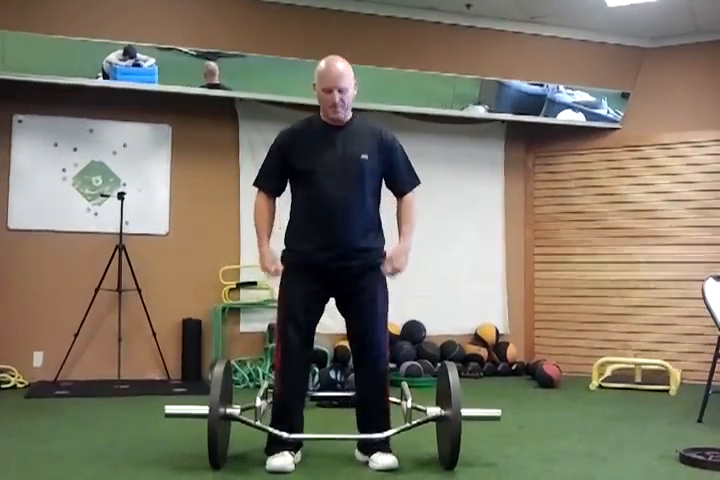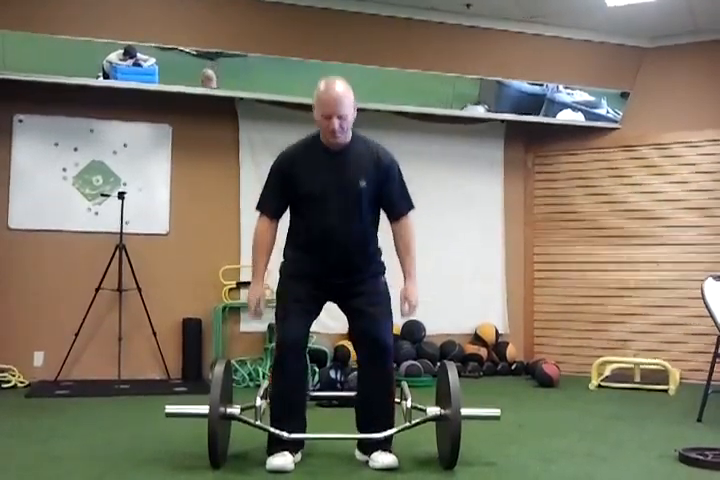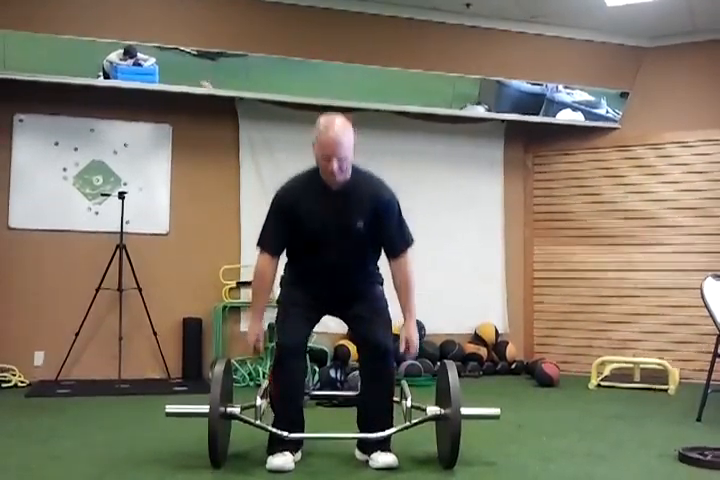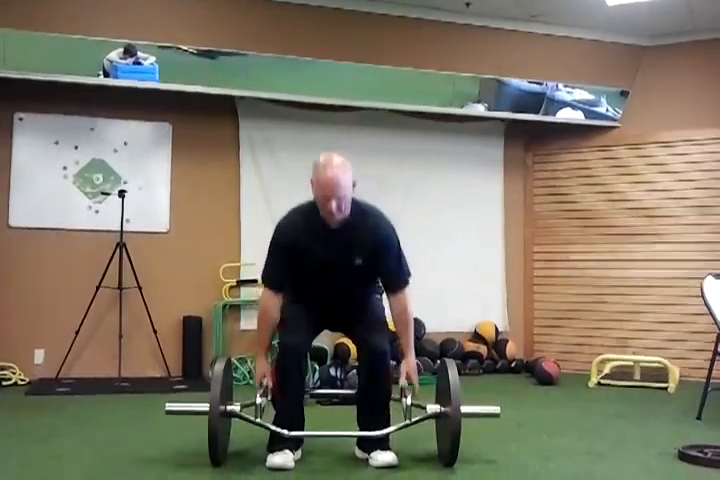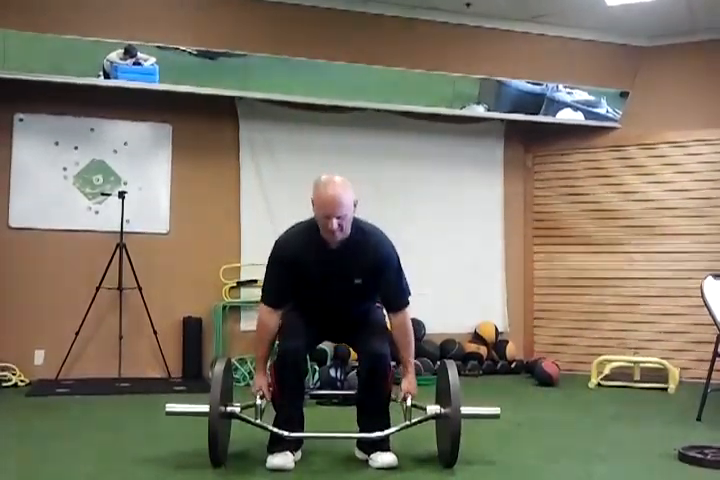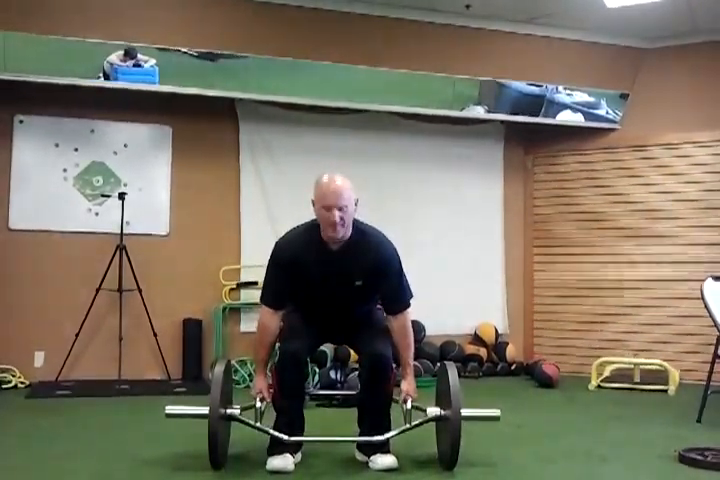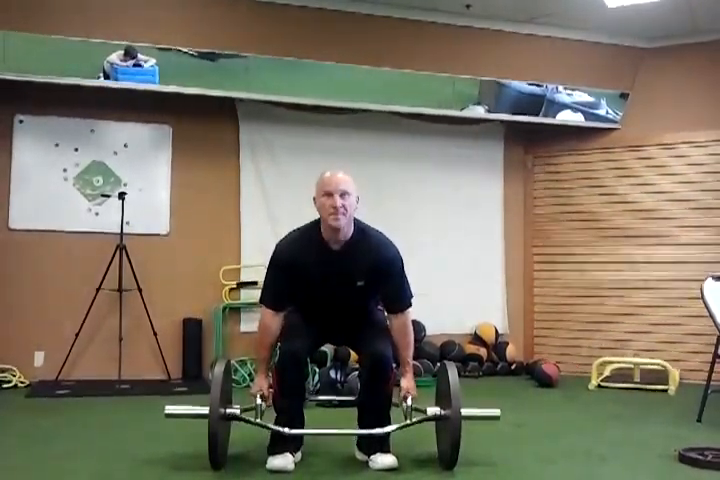
dt=0.2s
person 1, frame 1
left shoulder: (379, 139)
right shoulder: (293, 138)
left elbow: (406, 192)
right elbow: (265, 193)
left wrist: (404, 243)
right wrist: (264, 246)
left hip: (364, 265)
right hip: (304, 265)
left knee: (372, 350)
right knee: (293, 348)
left ankle: (374, 443)
right ankle: (284, 443)
person 1, frame 2
left shoulder: (378, 159)
right shoulder: (292, 159)
left elbow: (401, 219)
right elbow: (268, 219)
left wrist: (410, 279)
right wrist: (258, 279)
left hip: (363, 273)
right hip: (303, 273)
left knee: (378, 345)
right knee: (289, 344)
left ankle: (375, 442)
right ankle: (285, 443)
person 1, frame 3
left shoulder: (377, 193)
right shoulder: (292, 194)
left elbow: (399, 257)
right elbow: (268, 256)
left wrist: (410, 319)
right wrist: (256, 319)
left hip: (361, 287)
right hip: (303, 287)
left knee: (380, 347)
right knee: (288, 347)
left ankle: (375, 443)
right ankle: (285, 443)
person 1, frame 4
left shoulder: (377, 227)
right shoulder: (292, 227)
left elbow: (398, 293)
right elbow: (272, 293)
left wrist: (409, 355)
right wrist: (262, 356)
left hip: (360, 303)
right hip: (305, 302)
left knee: (378, 350)
right knee: (289, 349)
left ankle: (374, 441)
right ankle: (285, 441)
person 1, frame 5
left shoulder: (378, 246)
right shoulder: (290, 245)
left elbow: (398, 311)
right elbow: (271, 310)
left wrist: (408, 372)
right wrist: (261, 370)
left hip: (360, 315)
right hip: (305, 313)
left knee: (377, 355)
right knee: (289, 352)
left ankle: (374, 442)
right ankle: (285, 443)
person 1, frame 6
left shoulder: (379, 248)
right shoulder: (290, 247)
left elbow: (398, 313)
right elbow: (271, 311)
left wrist: (408, 374)
right wrist: (260, 373)
left hip: (362, 316)
right hip: (306, 315)
left knee: (379, 356)
right knee: (290, 354)
left ankle: (374, 443)
right ankle: (286, 444)
person 1, frame 7
left shoulder: (381, 249)
right shoulder: (291, 248)
left elbow: (399, 313)
right elbow: (272, 312)
left wrist: (407, 372)
right wrist: (261, 373)
left hip: (363, 317)
right hip: (307, 316)
left knee: (380, 356)
right knee: (290, 354)
left ankle: (374, 443)
right ankle: (286, 443)
